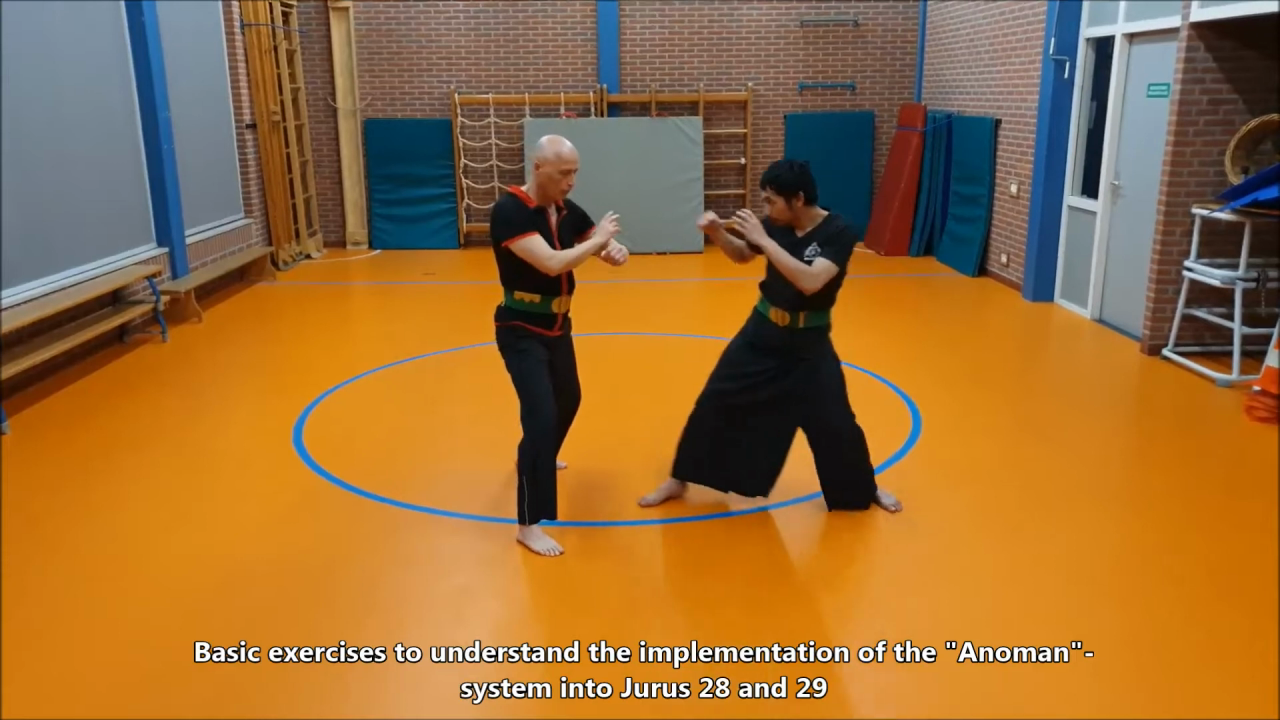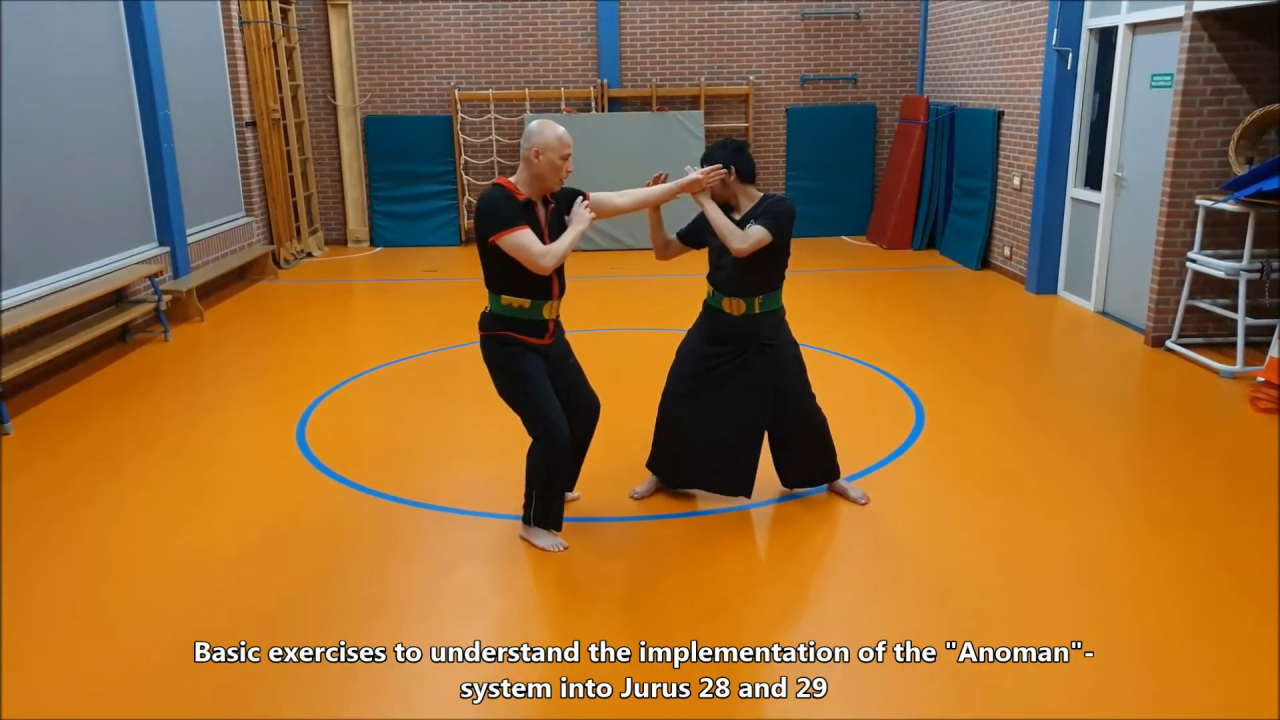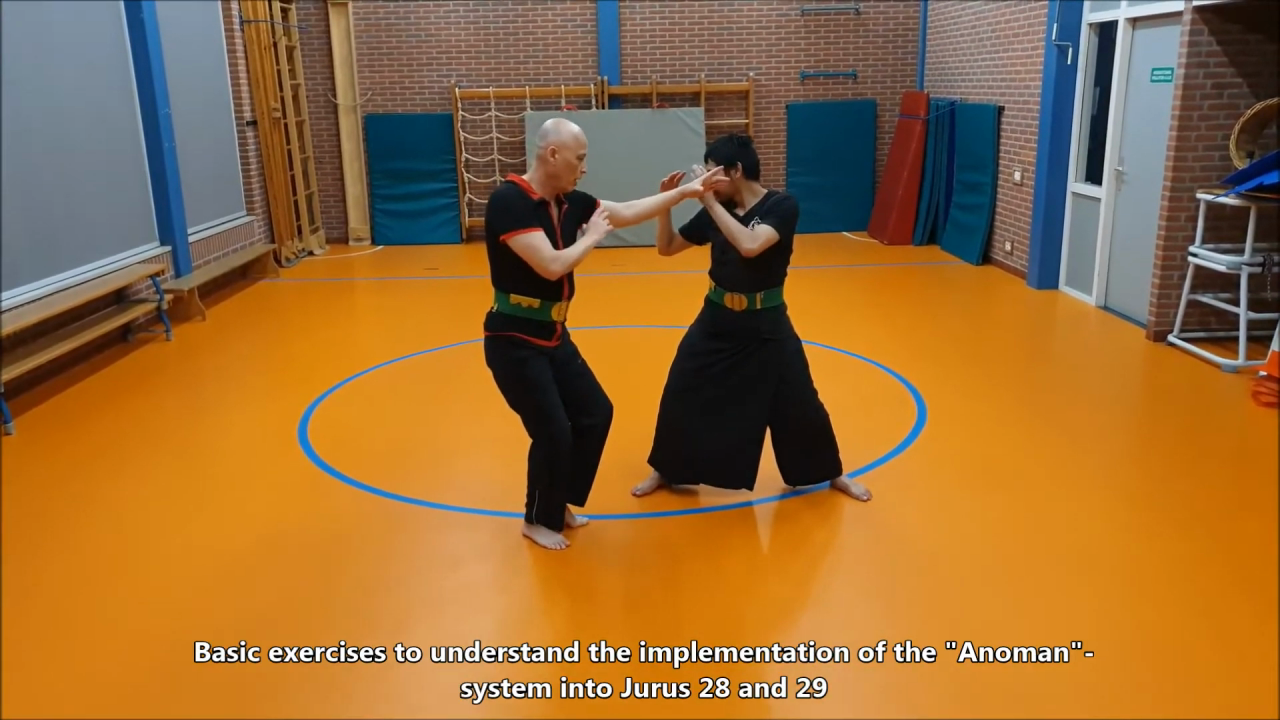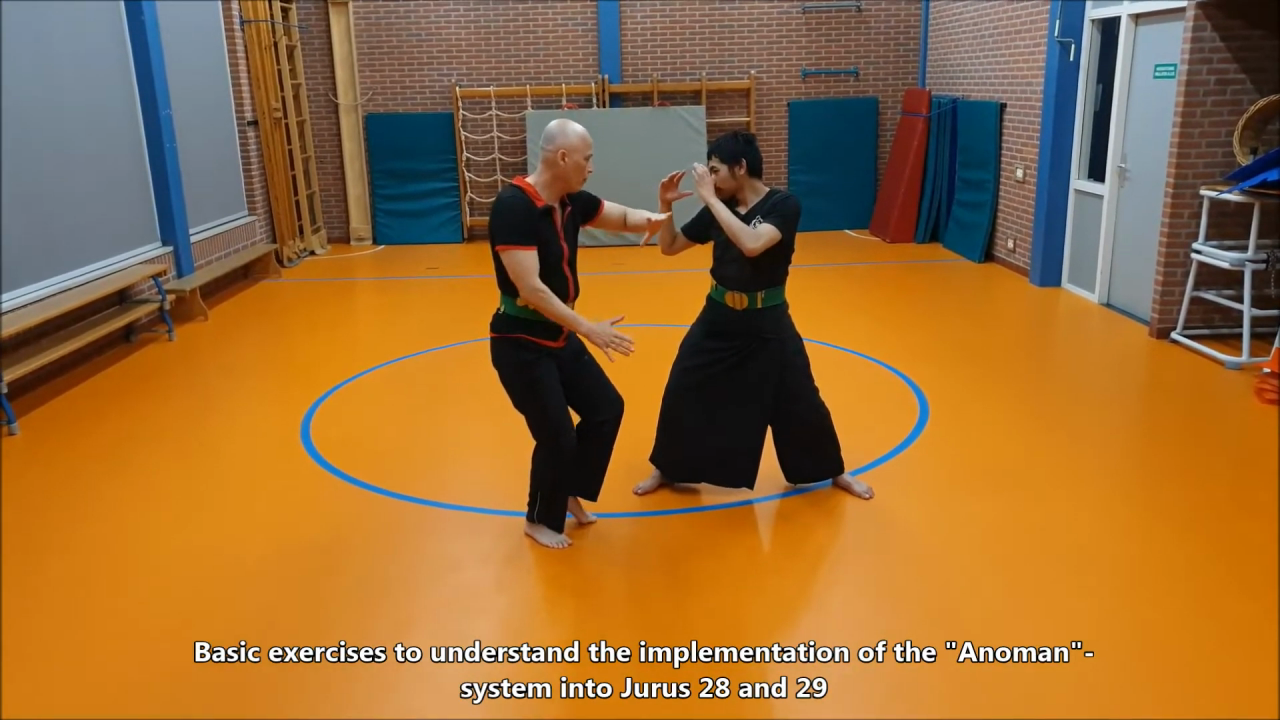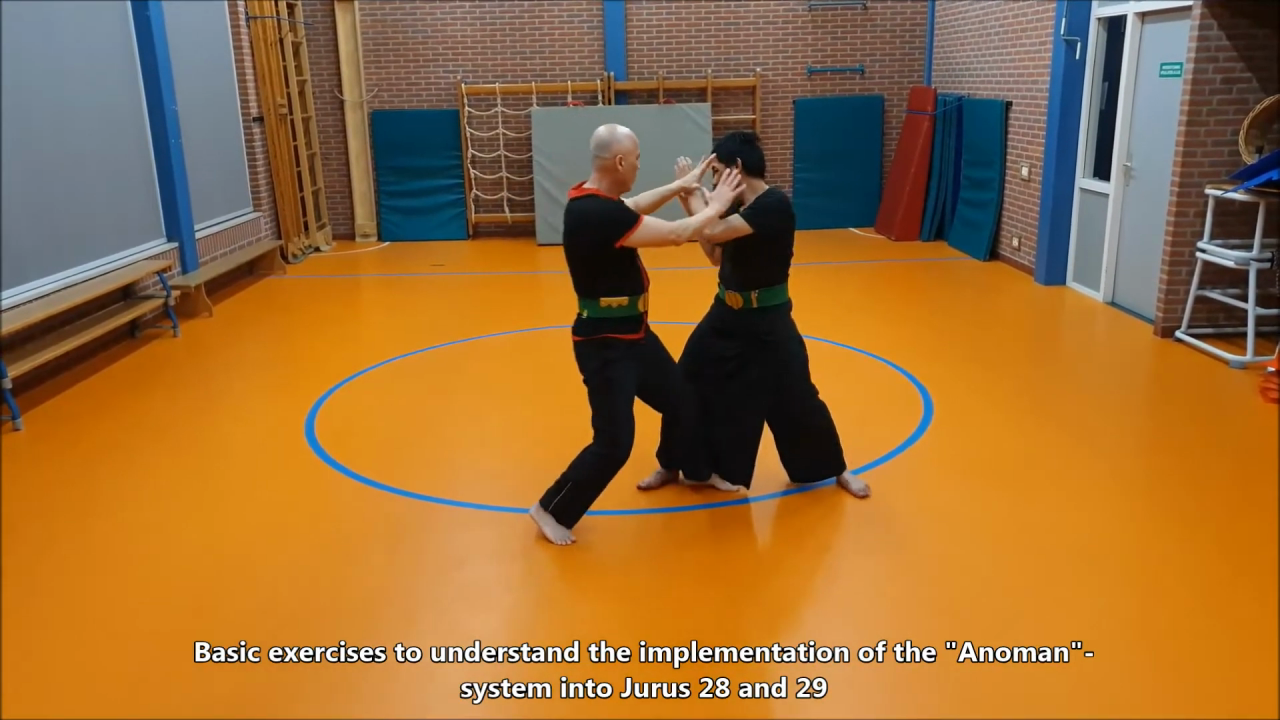
dt=1s
person 1, frame 1
left shoulder: (567, 210)
right shoulder: (510, 210)
left elbow: (604, 244)
right elbow: (551, 263)
left wrist: (616, 251)
right wrist: (597, 239)
left hip: (557, 325)
right hip: (521, 329)
left knee: (566, 400)
right knee: (541, 414)
left ankle: (535, 458)
right ankle: (529, 524)
person 1, frame 2
left shoulder: (557, 199)
right shoulder: (496, 204)
left elbow: (622, 201)
right elbow: (542, 261)
left wrist: (682, 186)
right wrist: (577, 227)
left hip: (548, 333)
right hip: (509, 340)
left knee: (584, 410)
right knee: (552, 431)
left ankle: (554, 488)
right ankle: (535, 523)
person 1, frame 3
left shoulder: (568, 201)
right shoulder: (509, 201)
left elbow: (626, 211)
right elbow: (550, 265)
left wrist: (685, 192)
right wrist: (590, 235)
left hip: (553, 335)
right hip: (514, 340)
left knee: (595, 414)
right knee: (553, 433)
left ankle: (559, 504)
right ankle: (539, 521)
person 1, frame 4
left shoulder: (571, 201)
right shoulder: (513, 207)
left elbow: (622, 217)
right elbow: (531, 289)
left wrist: (649, 219)
right wrist: (590, 330)
left hip: (559, 334)
right hip: (520, 342)
left knee: (605, 408)
right knee: (557, 436)
left ankle: (572, 494)
right ankle: (542, 520)
person 1, frame 5
left shoulder: (594, 201)
right shoulder: (595, 213)
left elbow: (632, 211)
right elbow: (676, 235)
left wrist: (680, 186)
right wrist: (716, 205)
left hip: (631, 333)
right hip: (604, 342)
left knee: (679, 398)
right knee: (614, 442)
left ankle: (696, 470)
right ankle: (552, 510)
person 2, frame 1
left shoulder: (840, 234)
right shoulder: (776, 225)
left elbow: (810, 282)
right elbow: (739, 255)
left wrist: (765, 240)
right wrist: (720, 231)
left hip: (808, 342)
right hip: (761, 334)
left knee: (835, 420)
right knee: (714, 404)
left ankle: (865, 489)
right ankle: (678, 481)
person 2, frame 2
left shoulder: (778, 209)
right shoulder: (714, 215)
left elbow: (741, 245)
right elbow: (663, 250)
left wrist: (705, 201)
right wrist: (654, 205)
left hip: (765, 328)
right hip: (714, 325)
left knee: (798, 408)
right knee: (678, 401)
left ankle: (831, 477)
right ankle: (663, 474)
person 2, frame 3
left shoulder: (781, 206)
right shoulder: (717, 210)
left elbow: (749, 245)
right elbow: (666, 247)
left wrist: (710, 201)
left hip: (766, 324)
right hip: (715, 320)
left knee: (799, 404)
right knee: (679, 397)
left ankle: (832, 474)
right ankle: (665, 471)
person 2, frame 4
left shoulder: (784, 205)
right shoulder: (719, 208)
left elbow: (752, 244)
right elbow: (669, 246)
left wrist: (709, 197)
right wrist: (665, 205)
left hip: (767, 322)
right hip: (718, 318)
left knee: (800, 401)
right knee: (682, 394)
left ankle: (835, 472)
right ankle: (666, 470)
person 2, frame 5
left shoulder: (775, 204)
right shoulder: (741, 207)
left elbow: (712, 233)
right elbow: (715, 254)
left wrist: (689, 189)
right wrist: (692, 204)
left hip: (767, 320)
right hip: (726, 314)
left knee: (795, 400)
left ankle: (838, 469)
right ankle: (671, 468)
